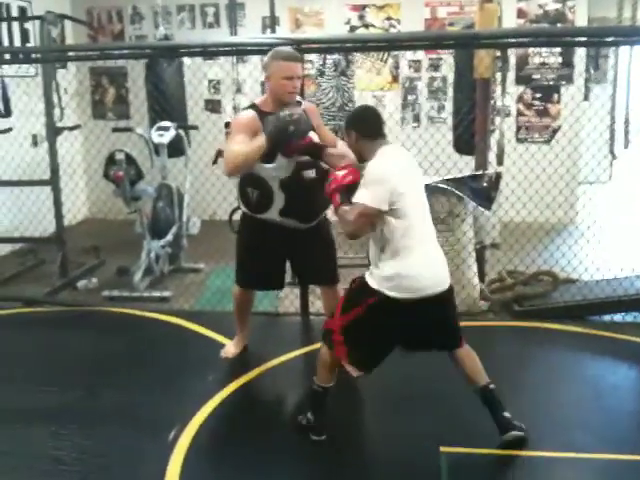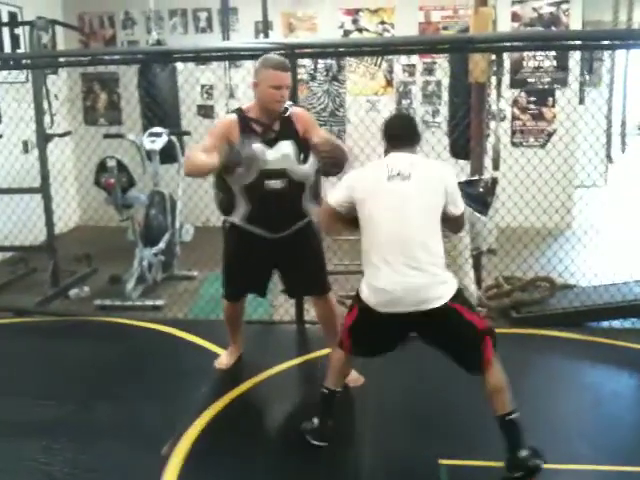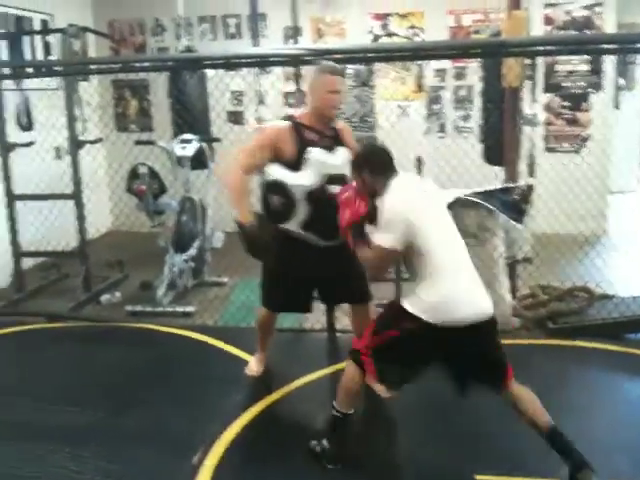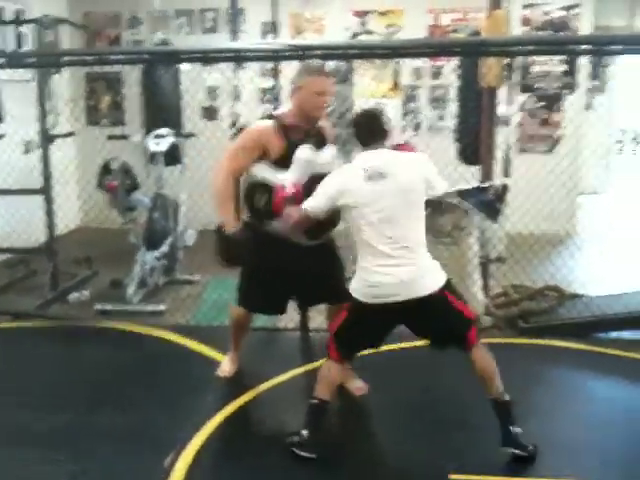
dt=0.3s
person 1, frame 1
left shoulder: (378, 168)
right shoulder: (404, 159)
left elbow: (354, 228)
left wrist: (338, 199)
right wrist: (355, 189)
left hip: (393, 283)
right hip: (434, 278)
left knee: (335, 337)
right knee: (455, 345)
left ankle: (315, 415)
right ankle: (504, 420)
person 1, frame 2
left shoulder: (360, 177)
right shoulder: (440, 171)
left elbow: (327, 223)
right elbow: (457, 225)
left hip: (380, 294)
right hip: (434, 293)
left knee: (346, 343)
right knee: (487, 355)
left ankle: (321, 423)
right ankle: (518, 450)
person 1, frame 3
left shoulder: (392, 204)
right shoulder: (422, 185)
left elbow: (376, 267)
left wrist: (352, 234)
left hip: (429, 311)
right hip: (474, 307)
left knee: (361, 356)
right knee: (505, 382)
left ankle: (331, 442)
person 1, frame 4
left shoulder: (342, 178)
right shoulder: (416, 163)
left elbow: (297, 222)
right elbow: (443, 198)
left wrist: (286, 206)
left hip: (372, 290)
right hip: (423, 283)
left knee: (337, 353)
right knee: (472, 341)
left ankle: (310, 434)
right ankle: (509, 430)
person 2, frame 1
left shoulder: (308, 112)
right shoulder: (249, 119)
left elbow: (333, 144)
right elbow: (231, 165)
left wrist: (343, 155)
right wrist: (270, 137)
left hip: (310, 220)
right hip: (263, 223)
left knee: (329, 283)
right knee: (246, 285)
right ankle: (241, 336)
person 2, frame 2
left shoulder: (299, 118)
right shoulder: (230, 125)
left elbow: (331, 148)
right elbow: (191, 164)
left wrist: (333, 150)
right wrist: (223, 161)
left hip: (296, 229)
right hip: (248, 231)
left knee: (321, 293)
right knee: (233, 295)
right ankle: (235, 346)
person 2, frame 3
left shoulder: (342, 132)
right shoulder: (280, 133)
right elbow: (238, 173)
right wrist: (247, 221)
left hip: (335, 239)
right hip: (292, 241)
left knee: (362, 302)
right knee: (273, 305)
right ankle: (261, 353)
person 2, frame 4
left shoulder: (323, 131)
right shoulder: (264, 132)
right elbow: (224, 176)
right wrist: (231, 227)
left hip: (316, 238)
right hip: (271, 240)
left knee: (339, 302)
right knee: (248, 305)
right ankle: (234, 354)
